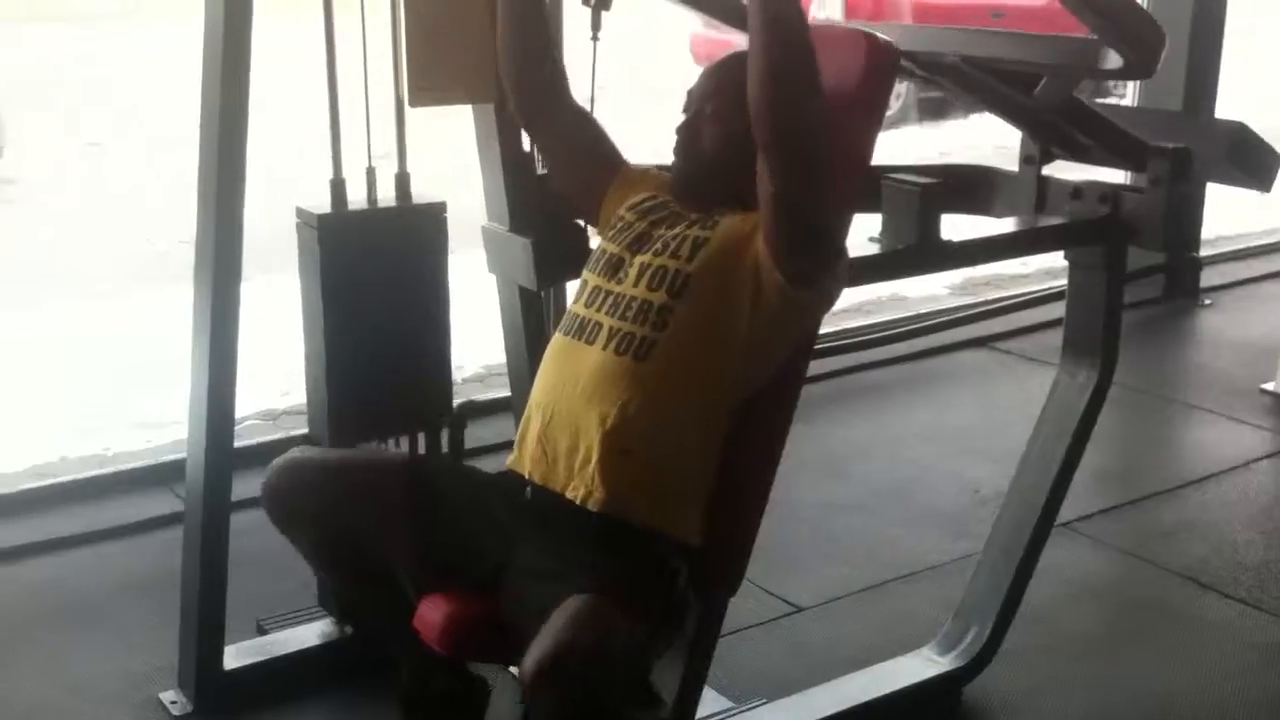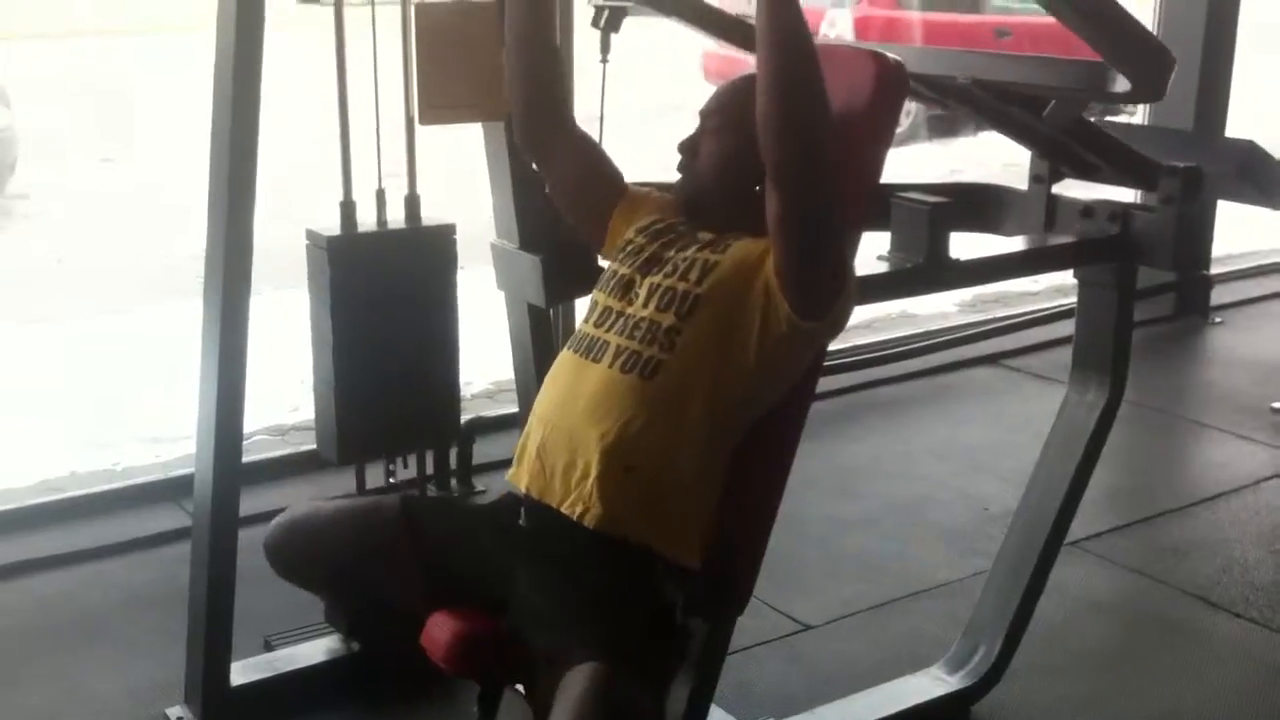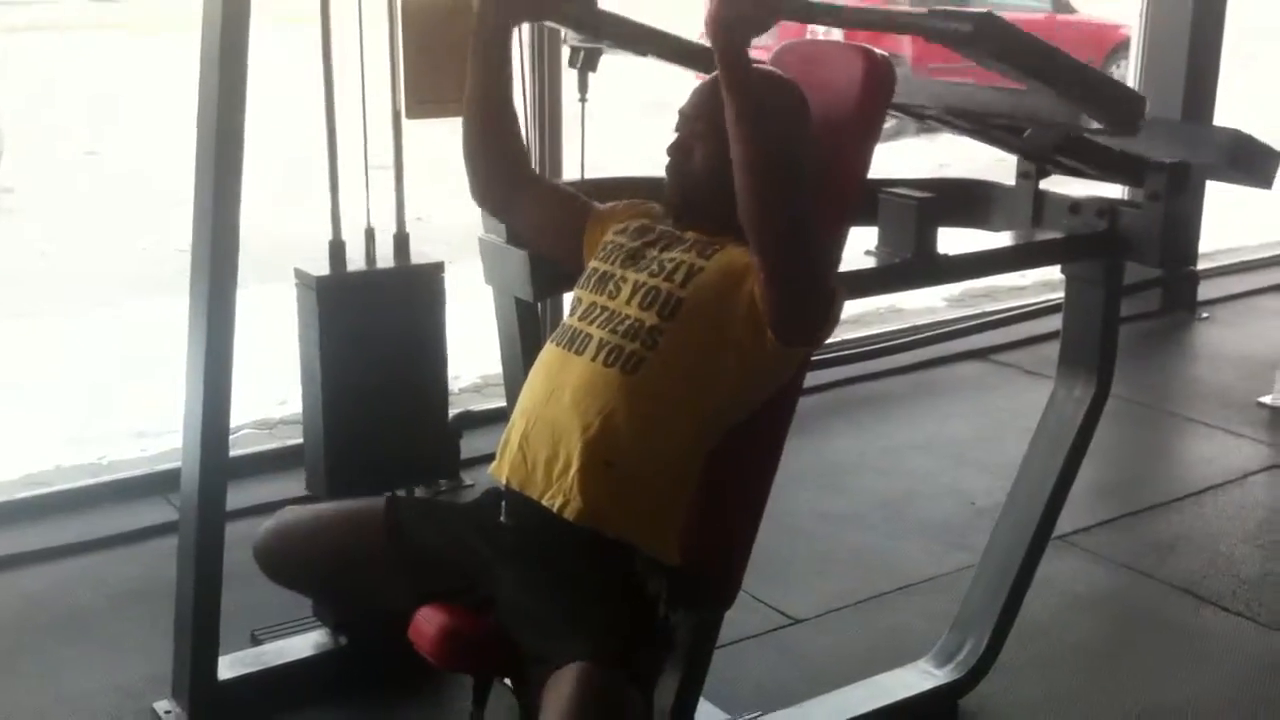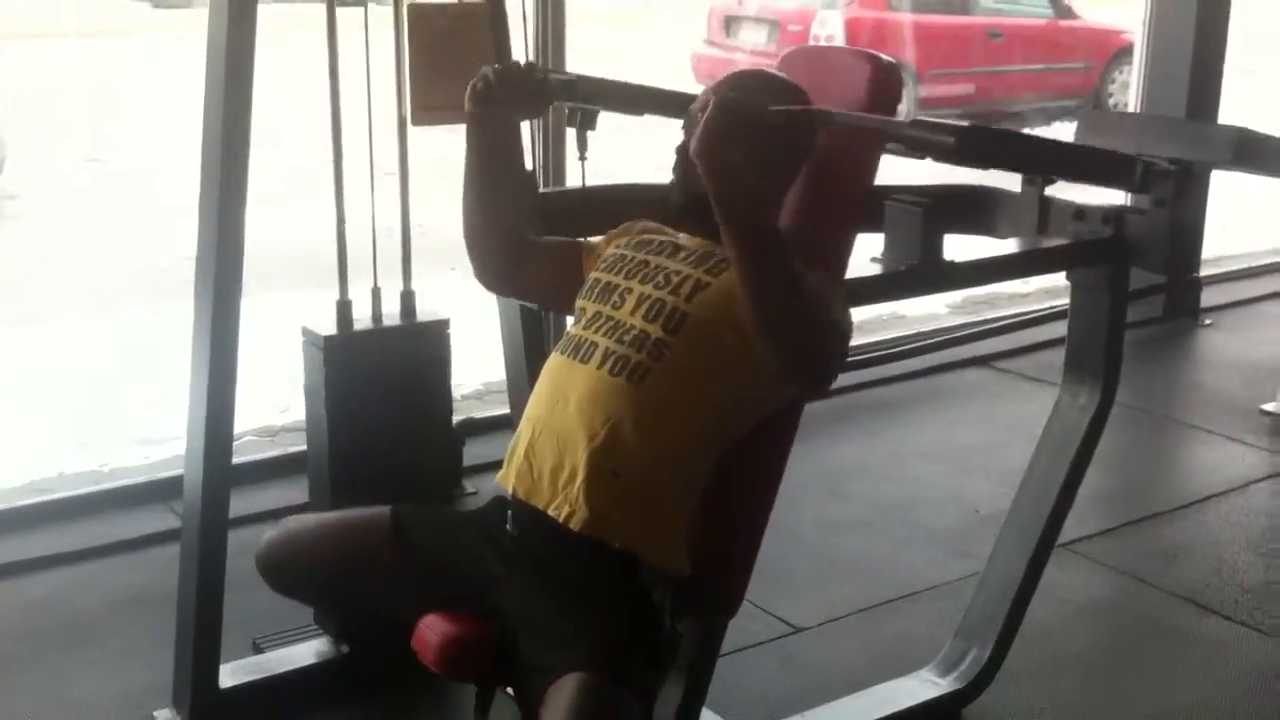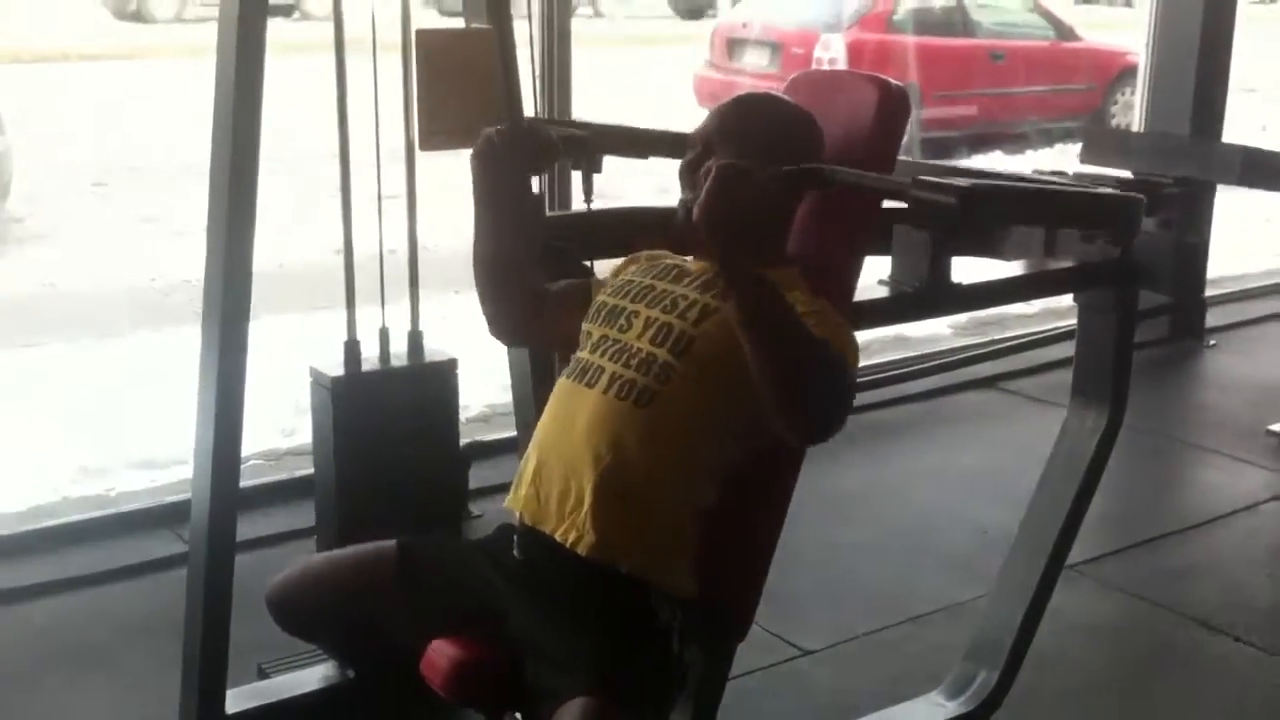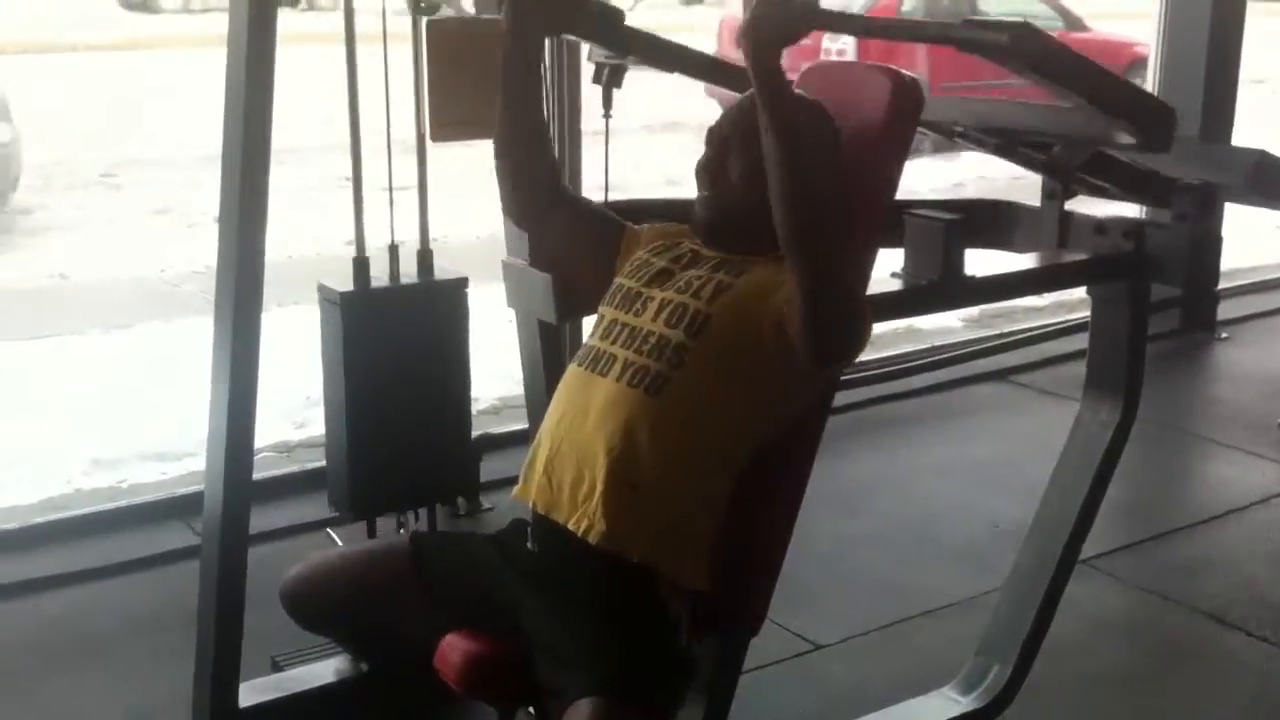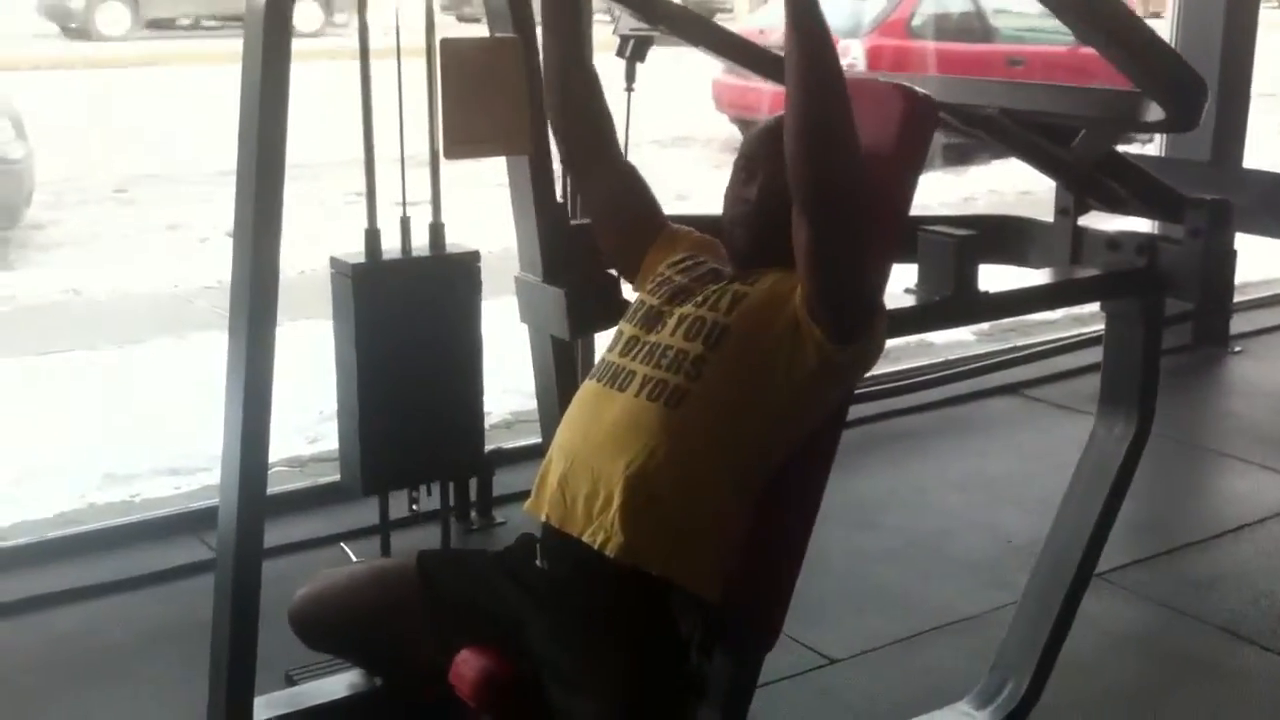
dt=0.5s
person 1, frame 1
left shoulder: (780, 255)
right shoulder: (637, 200)
left elbow: (791, 143)
right elbow: (540, 105)
left hip: (622, 544)
right hip: (513, 499)
right knee: (297, 485)
person 1, frame 2
left shoulder: (787, 278)
right shoulder: (646, 223)
left elbow: (799, 164)
right elbow: (542, 129)
left hip: (623, 565)
right hip: (517, 521)
right knee: (297, 540)
person 1, frame 3
left shoulder: (767, 282)
right shoulder: (628, 229)
left elbow: (783, 240)
right elbow: (502, 184)
left hip: (606, 561)
right hip: (500, 516)
right knee: (284, 544)
person 1, frame 4
left shoulder: (783, 278)
right shoulder: (635, 240)
left elbow: (807, 369)
right elbow: (503, 262)
left wrist: (726, 181)
right wrist: (490, 127)
left hip: (614, 570)
right hip: (508, 524)
right knee: (288, 552)
person 1, frame 5
left shoulder: (793, 311)
right shoulder: (642, 269)
left elbow: (813, 418)
right elbow: (518, 318)
left wrist: (730, 250)
right wrist: (498, 188)
left hip: (624, 598)
right hip: (517, 551)
right knee: (297, 598)
person 1, frame 6
left shoulder: (791, 300)
right shoulder: (654, 250)
left elbow: (819, 253)
right elbow: (535, 205)
left wrist: (764, 68)
left hip: (633, 590)
right hip: (531, 543)
right knee: (309, 591)
person 1, frame 7
left shoulder: (819, 317)
right shoulder: (677, 261)
left elbow: (822, 188)
right elbow: (588, 154)
left hip: (647, 603)
right hip: (541, 559)
right knee: (318, 611)
